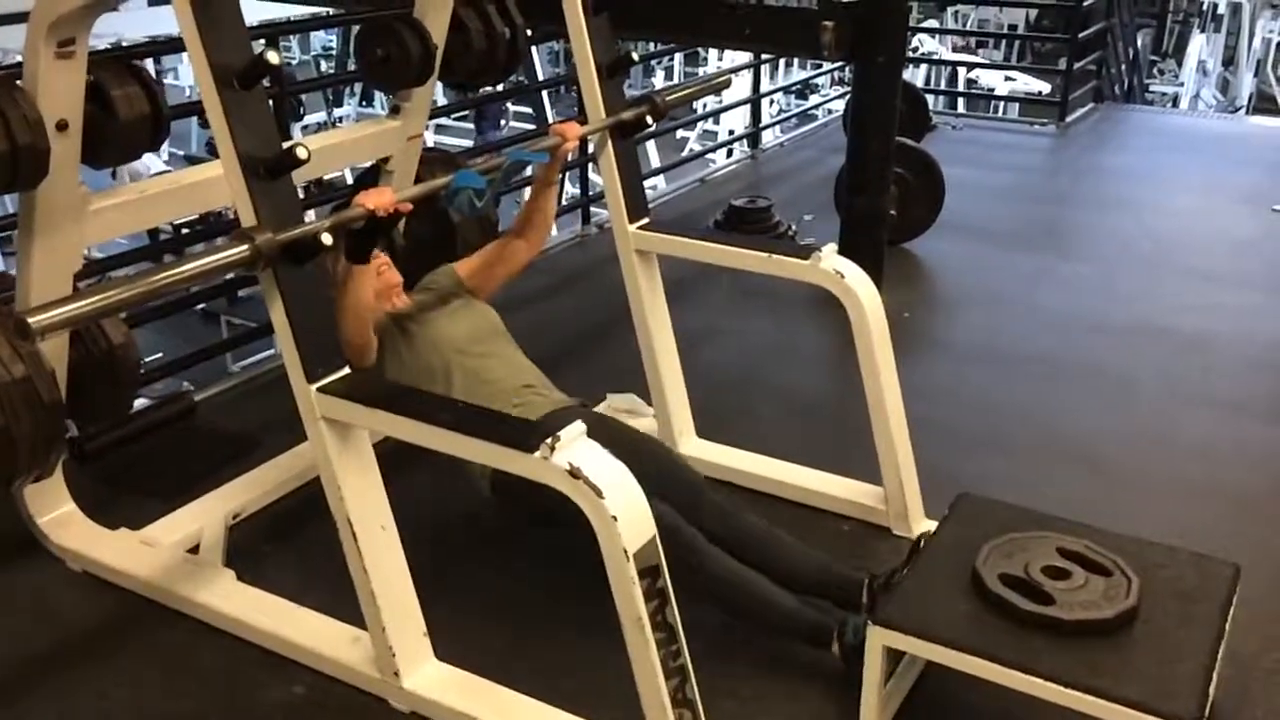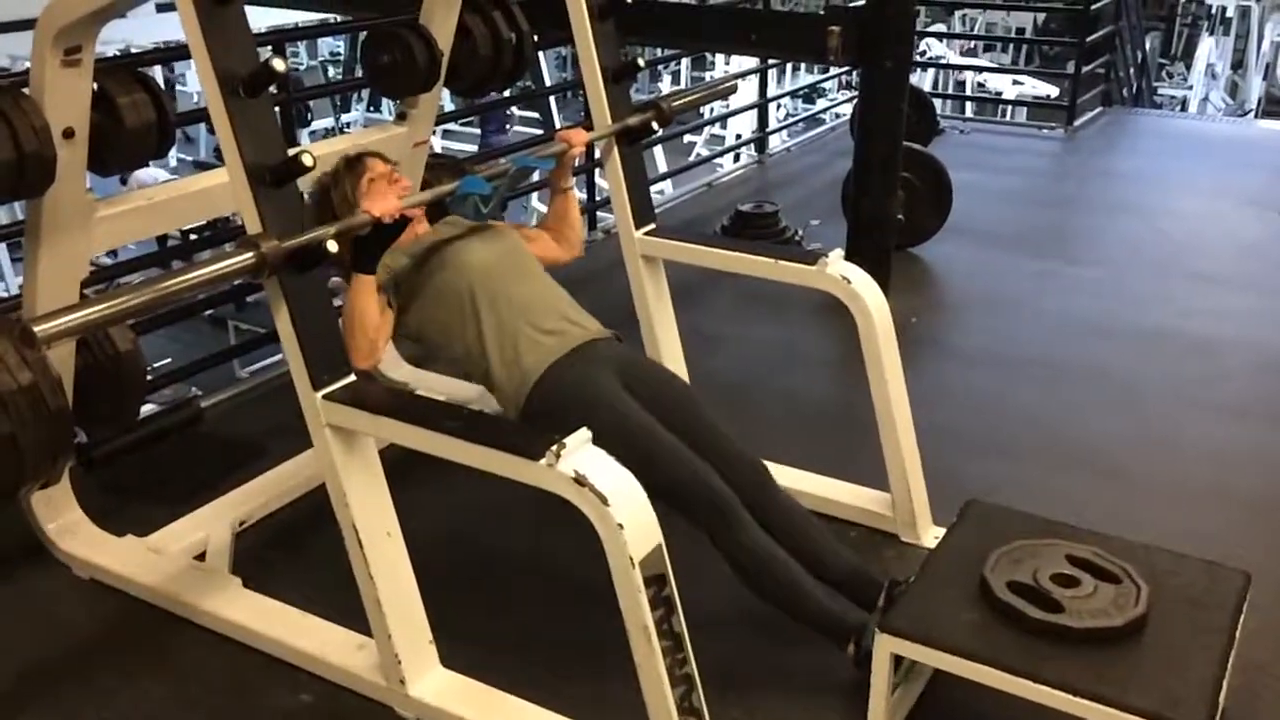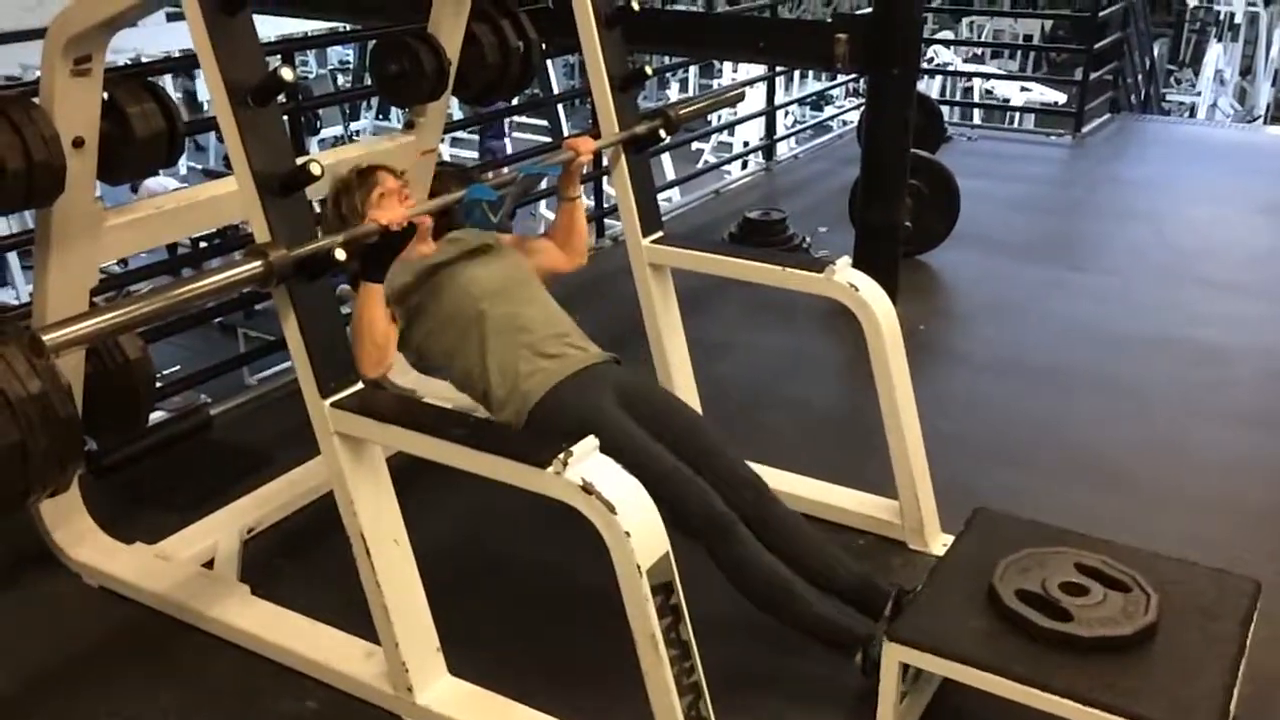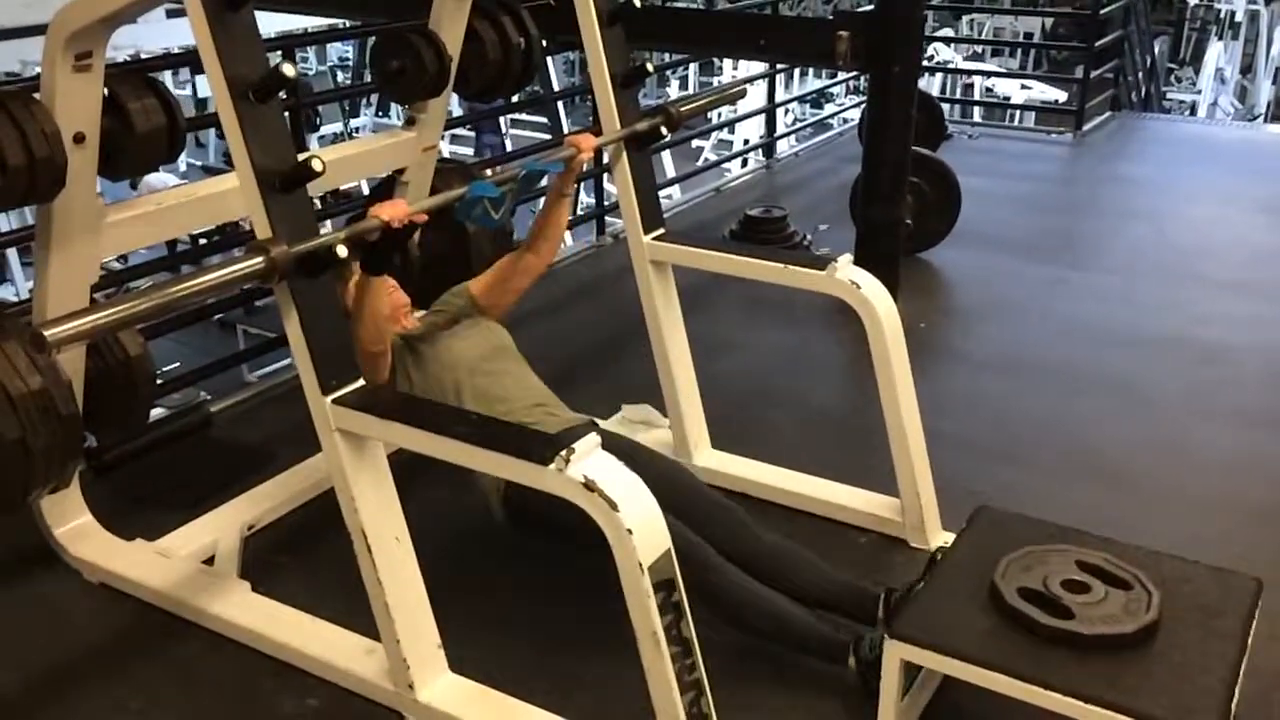
dt=0.4s
person 1, frame 1
left shoulder: (439, 289)
right shoulder: (379, 338)
left elbow: (525, 240)
right elbow: (355, 342)
left wrist: (552, 166)
right wrist: (358, 248)
left hip: (572, 416)
left knee: (713, 508)
right knee: (673, 538)
left ankle: (862, 592)
right ankle: (838, 634)
person 1, frame 2
left shoulder: (469, 224)
right shoulder: (391, 271)
left elbow: (568, 244)
right elbow: (364, 358)
left wrist: (562, 170)
right wrist: (363, 252)
left hip: (611, 355)
right hip: (555, 386)
left knee: (748, 480)
right knee: (713, 503)
left ankle: (878, 594)
right ankle: (859, 635)
person 1, frame 3
left shoulder: (472, 242)
right shoulder: (398, 286)
left elbow: (569, 253)
right elbow: (372, 366)
left wrist: (570, 178)
right wrist: (375, 260)
left hip: (606, 375)
right hip: (549, 409)
left knee: (748, 495)
right knee: (710, 520)
left ankle: (885, 602)
right ankle: (864, 645)
person 1, frame 4
left shoulder: (455, 311)
right shoulder: (393, 363)
left elbow: (534, 256)
right elbow: (369, 350)
left wrist: (565, 178)
left hip: (584, 434)
left knee: (729, 525)
right knee: (690, 556)
left ankle: (878, 605)
right ankle: (857, 650)
